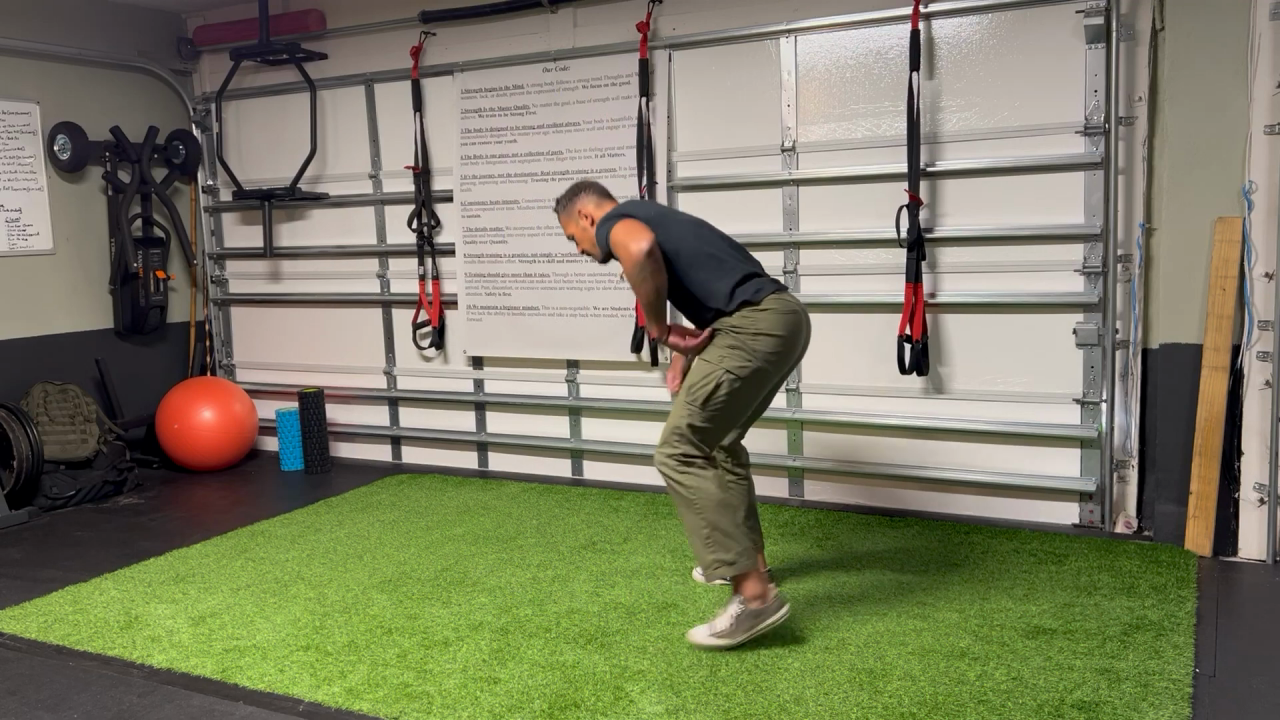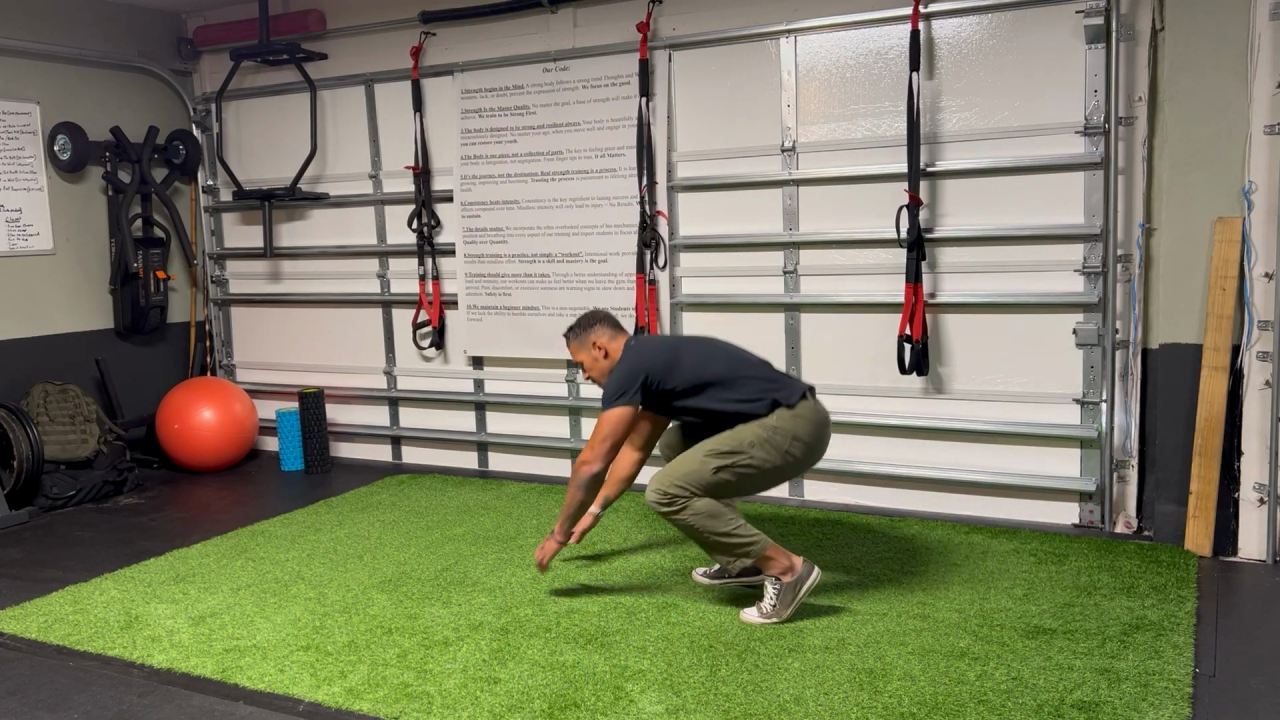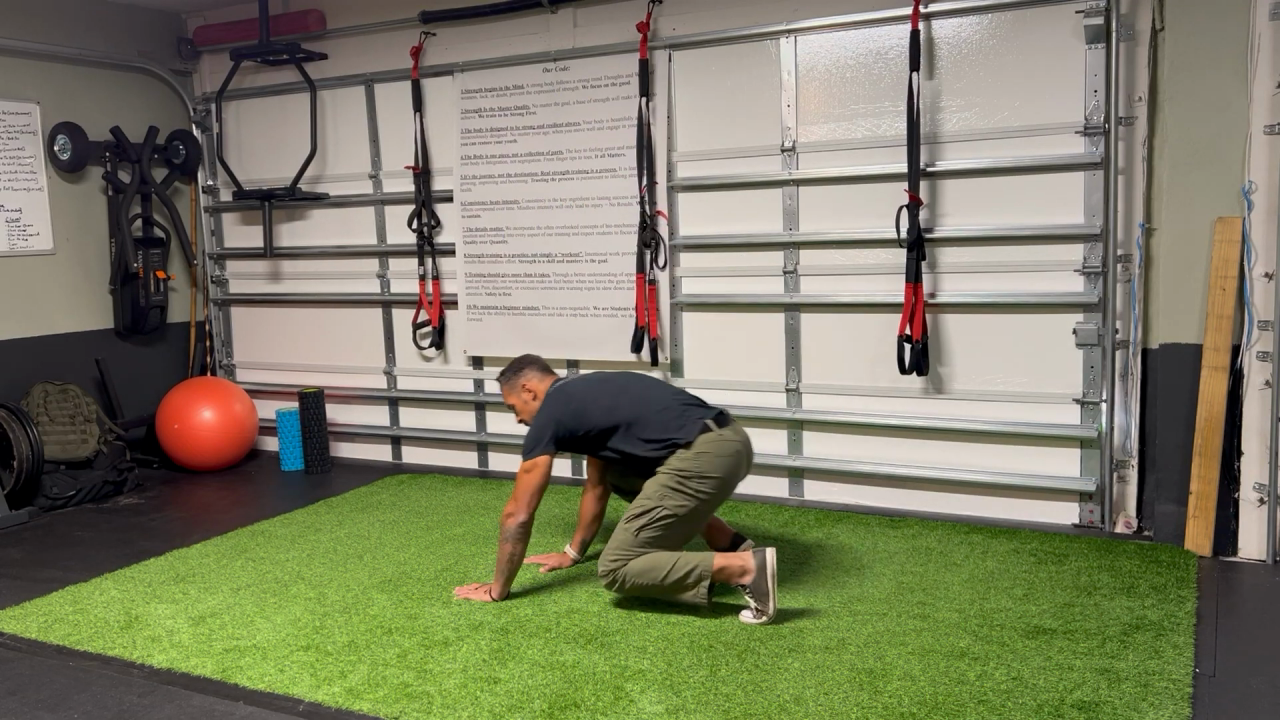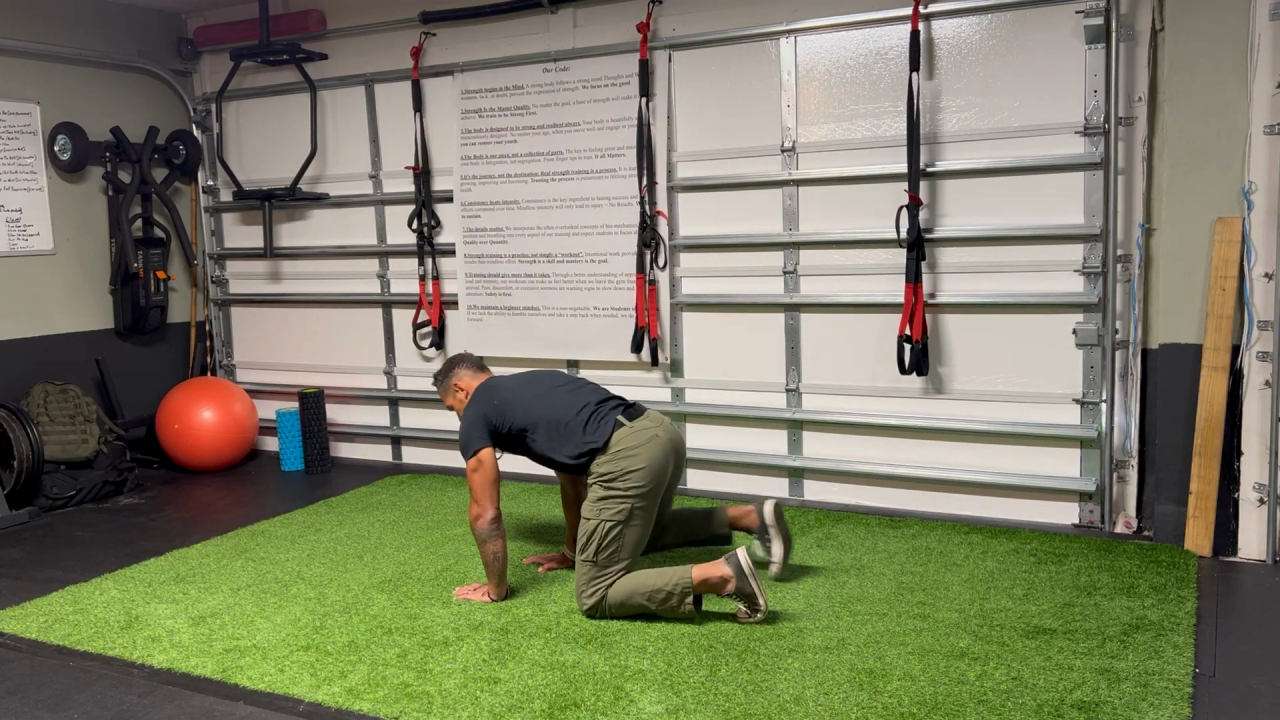
dt=0.5s
person 1, frame 1
left shoulder: (615, 219)
right shoulder: (649, 215)
left elbow: (640, 248)
left wrist: (658, 328)
right wrist: (686, 358)
left hip: (754, 328)
right hip: (785, 319)
left knee: (680, 451)
right knee: (718, 439)
left ankle: (754, 596)
right ankle: (749, 562)
person 1, frame 2
left shoulder: (629, 367)
right shoulder: (653, 361)
left elbow: (593, 462)
right elbow: (635, 449)
left wrist: (561, 532)
right wrist: (593, 512)
left hip: (792, 425)
right hip: (786, 418)
left knee: (667, 492)
right knee: (675, 444)
left ankle: (785, 569)
right ankle: (745, 559)
person 1, frame 3
left shoulder: (550, 415)
right shoulder: (588, 393)
left elbow: (519, 513)
right elbow: (597, 485)
left wrist: (498, 588)
right wrist: (572, 551)
left hip: (706, 456)
right hip: (726, 443)
left knee: (616, 569)
right knee: (617, 473)
left ankle: (743, 568)
right ankle: (727, 542)
person 1, frame 4
left shoulder: (478, 414)
right shoulder: (529, 383)
left elbow: (485, 514)
right elbow: (572, 474)
left wrist: (496, 588)
right wrist: (571, 550)
left hip: (628, 455)
right hip: (661, 432)
left knee: (595, 598)
right knee: (648, 532)
left ankle: (721, 575)
right ankle: (750, 516)
